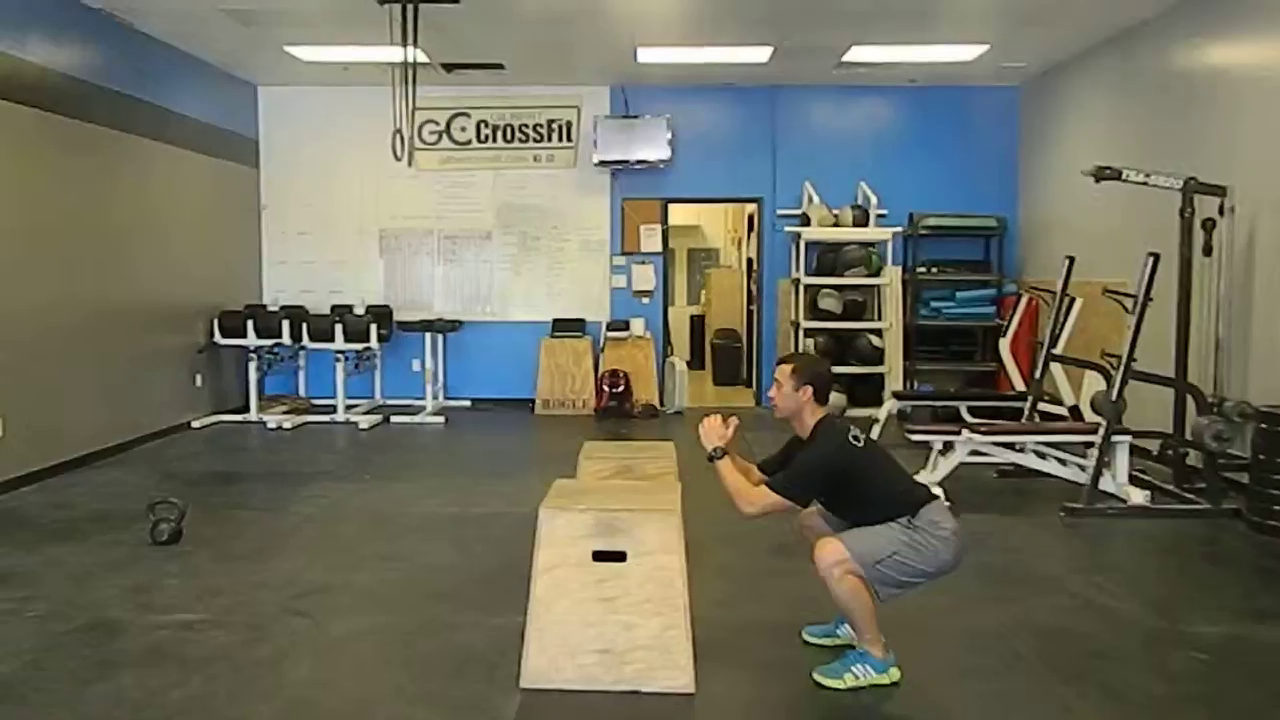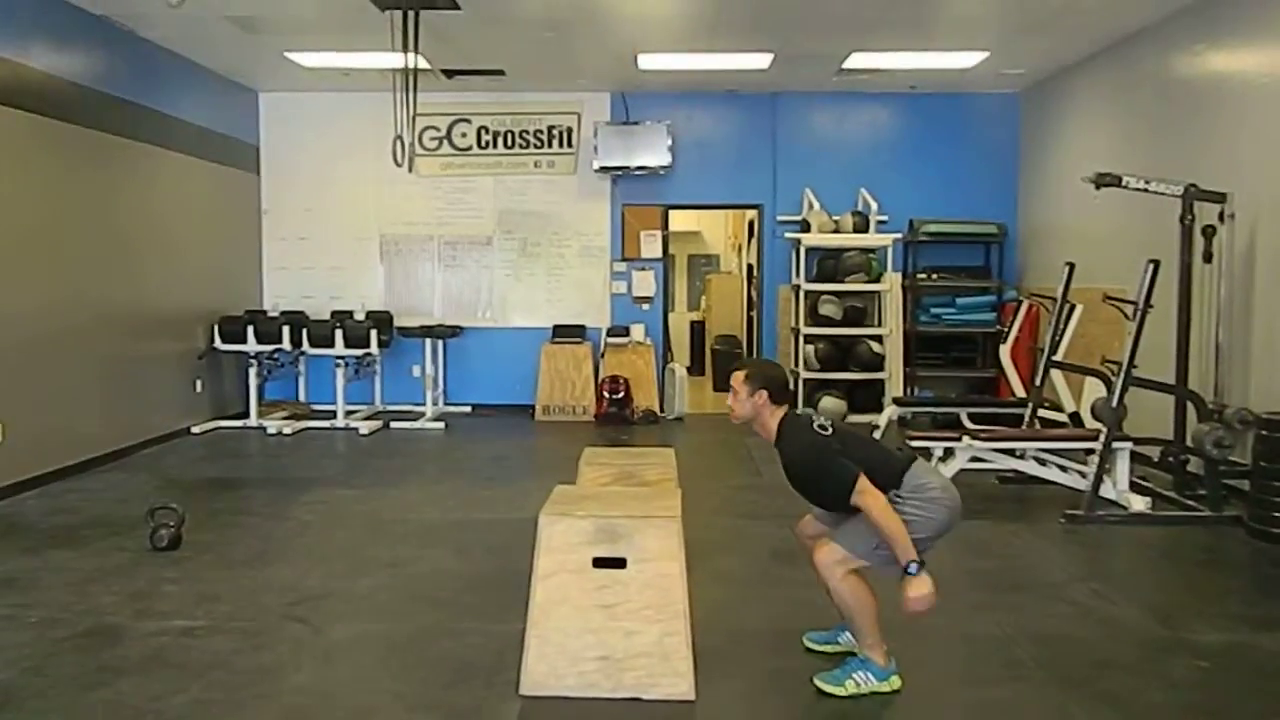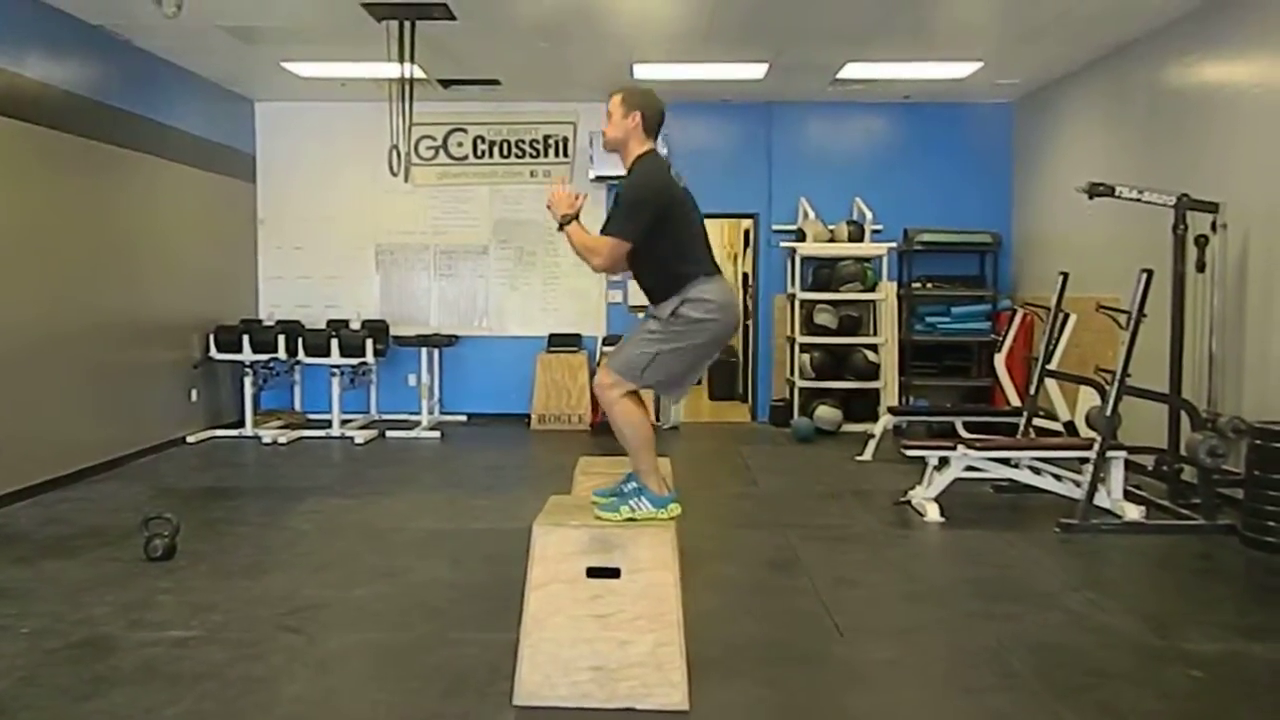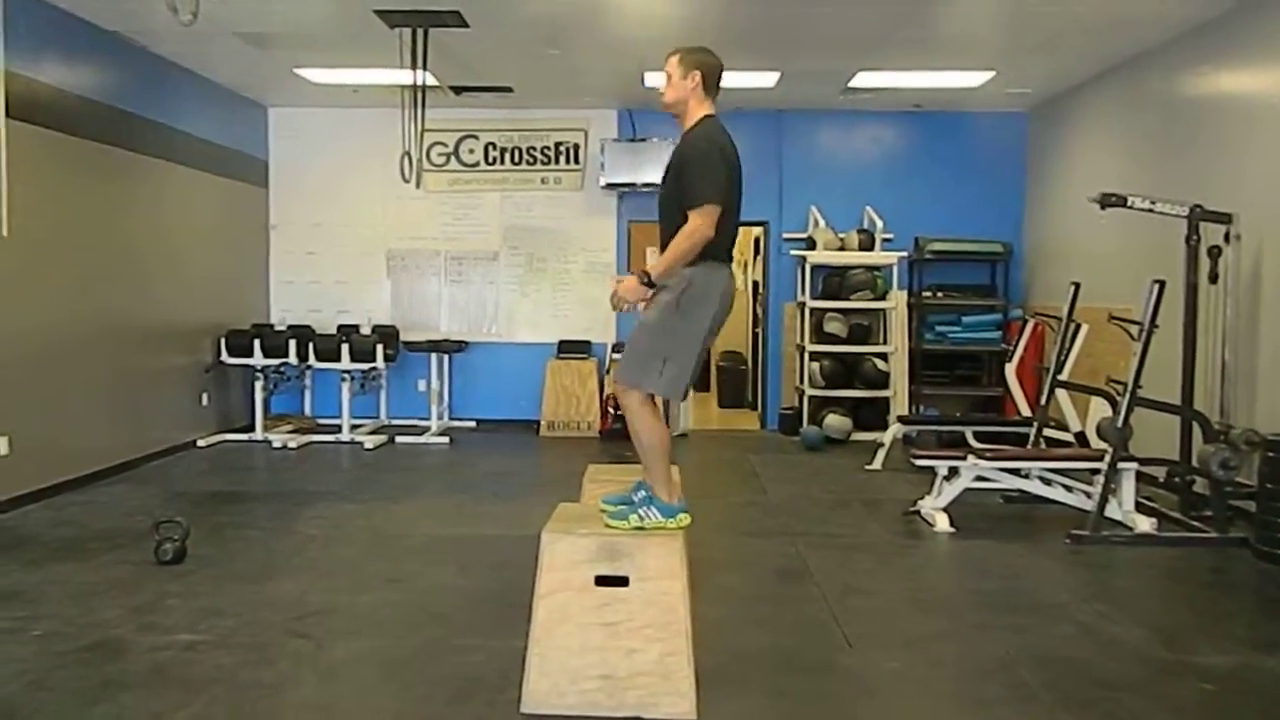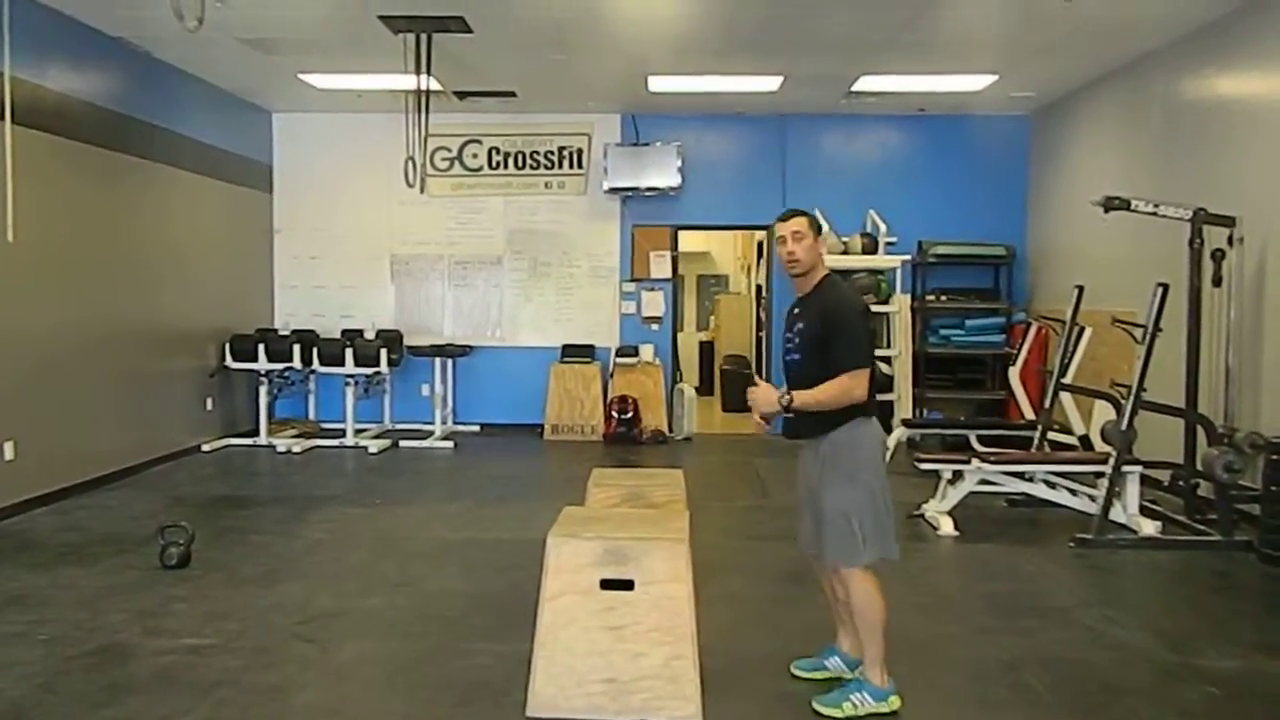
dt=1s
person 1, frame 1
left shoulder: (826, 452)
right shoulder: (816, 437)
left elbow: (752, 503)
right elbow: (757, 478)
left wrist: (716, 452)
right wrist: (725, 449)
left hip: (931, 536)
right hip: (908, 521)
left knee: (830, 558)
right knee: (812, 521)
left ankle: (876, 657)
right ankle: (856, 623)
person 1, frame 2
left shoulder: (799, 450)
right shoulder: (795, 429)
left elbow: (871, 499)
left wrist: (913, 570)
left hip: (926, 499)
right hip: (906, 489)
left knee: (831, 558)
right knee: (809, 531)
left ankle: (877, 664)
right ankle: (856, 630)
person 1, frame 3
left shoulder: (643, 183)
right shoulder: (651, 178)
left elbow: (603, 258)
right elbow: (618, 259)
left wrist: (566, 220)
right wrist: (575, 221)
left hip: (698, 307)
right hip: (694, 303)
left knee: (610, 385)
right knee: (618, 382)
left ankle: (656, 494)
right ankle: (646, 480)
person 1, frame 4
left shoulder: (703, 144)
right shoulder: (703, 141)
left elbow: (701, 227)
left wrist: (645, 278)
right wrist: (655, 278)
left hip: (695, 282)
right hip: (690, 281)
left knee: (632, 388)
right knee: (639, 387)
left ankle: (665, 502)
right ankle: (655, 488)
person 1, frame 5
left shoulder: (841, 304)
right shoulder: (799, 306)
left elbow: (854, 386)
left wrist: (784, 400)
right wrist: (772, 403)
left hip: (848, 442)
right hip: (819, 442)
left knee: (851, 563)
right knee: (824, 557)
right ankle: (848, 651)
